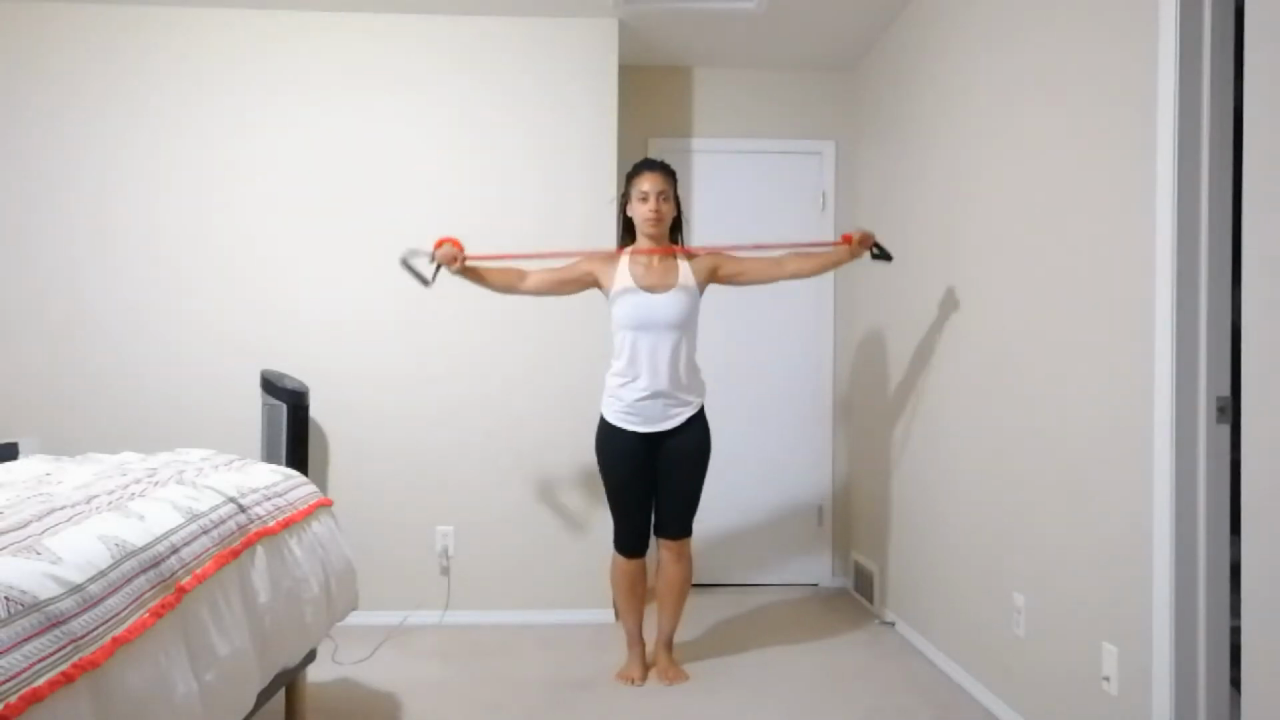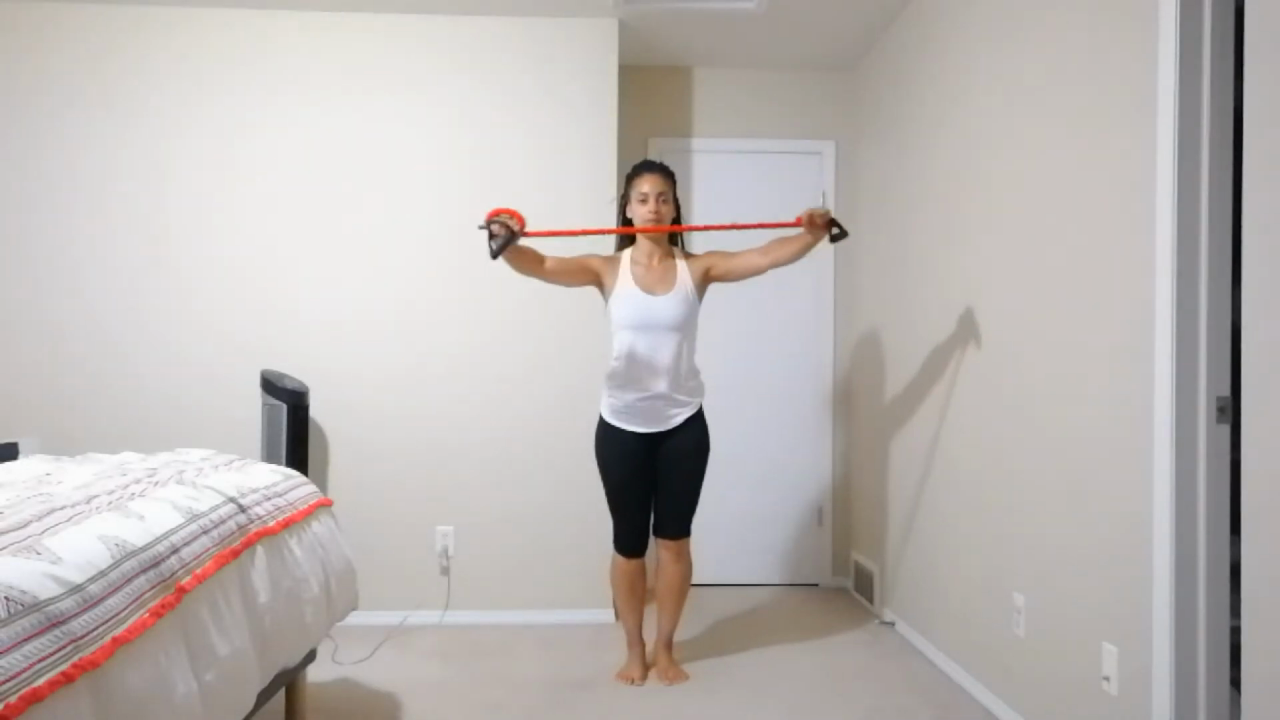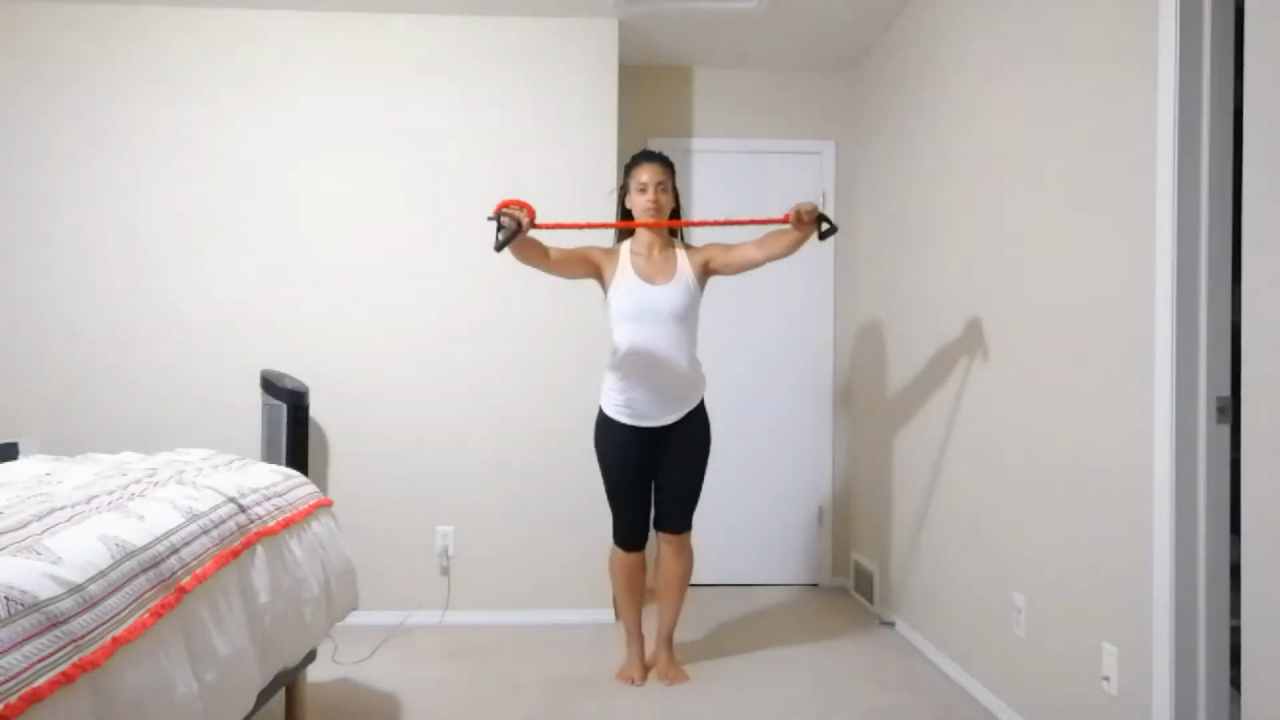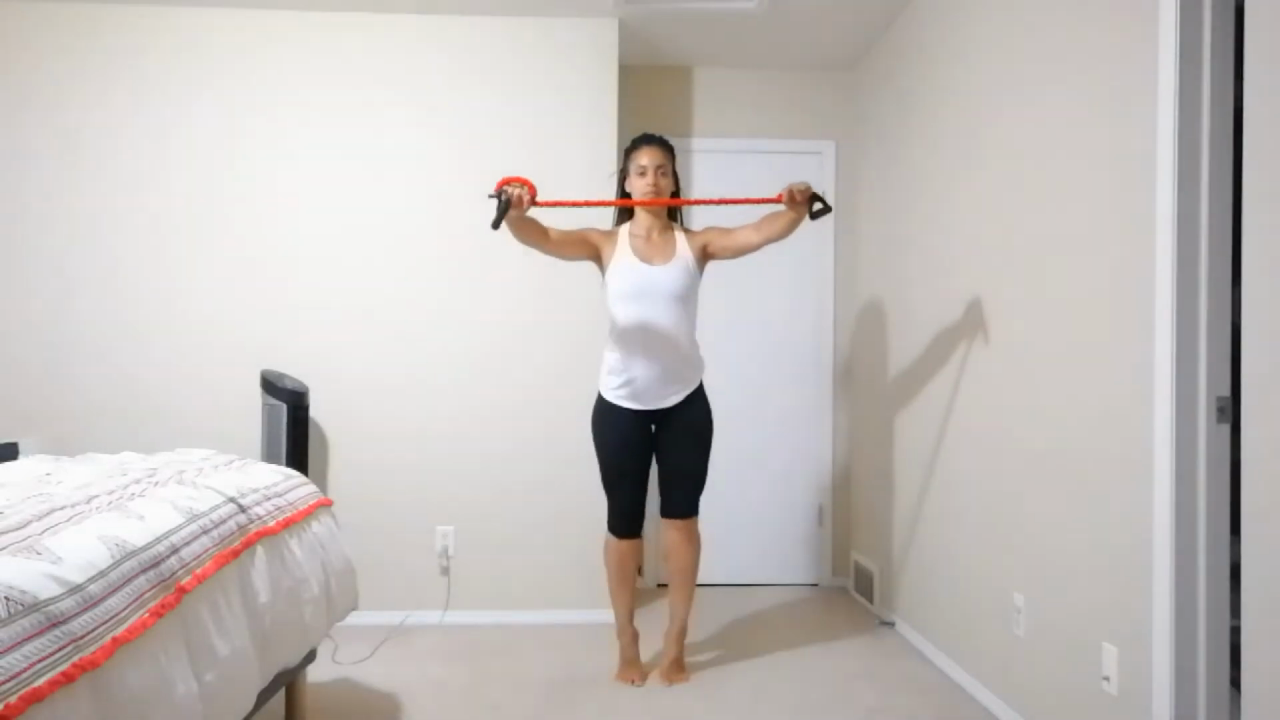
dt=0.4s
person 1, frame 1
left shoulder: (701, 266)
right shoulder: (606, 268)
left elbow: (781, 267)
right elbow: (526, 282)
left wrist: (846, 254)
right wrist: (466, 270)
left hip: (684, 425)
right hip: (623, 426)
left knee: (675, 540)
right knee: (629, 543)
left ankle: (665, 649)
right ankle: (634, 649)
person 1, frame 2
left shoulder: (698, 268)
right shoulder: (606, 269)
left elbow: (768, 257)
right elbow: (538, 266)
left wrist: (813, 234)
right wrist: (508, 243)
left hip: (683, 425)
right hip: (622, 426)
left knee: (674, 540)
right knee: (628, 543)
left ankle: (664, 648)
right ankle: (634, 649)
person 1, frame 3
left shoulder: (698, 259)
right shoulder: (606, 260)
left elbow: (764, 250)
right elbow: (542, 258)
left wrist: (802, 230)
right wrist: (517, 235)
left hip: (685, 418)
right hip: (622, 419)
left knee: (675, 534)
right knee: (628, 536)
left ankle: (665, 647)
right ankle: (633, 648)
person 1, frame 4
left shoulder: (697, 243)
right shoulder: (604, 243)
left elbow: (761, 233)
right elbow: (541, 238)
left wrist: (796, 210)
right wrist: (516, 214)
left hip: (684, 402)
right hip: (620, 403)
left knee: (681, 518)
right knee: (623, 523)
left ankle: (676, 642)
right ankle: (627, 643)
